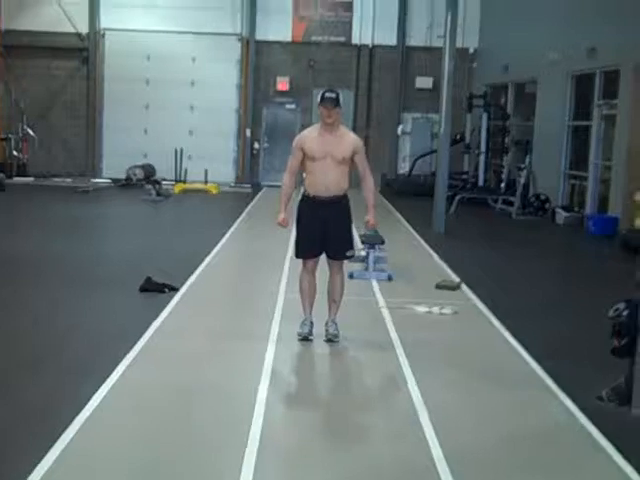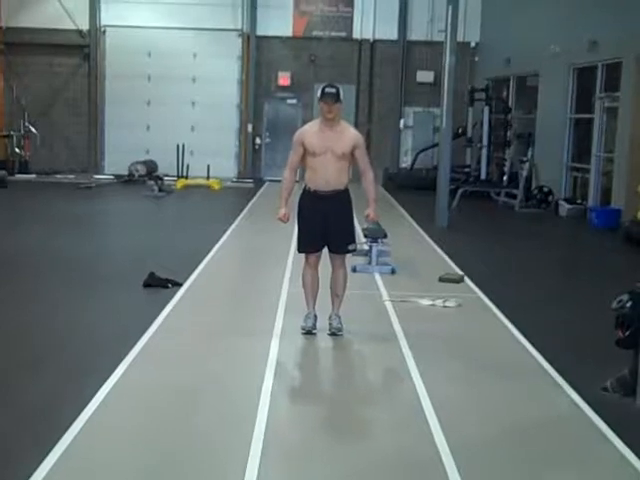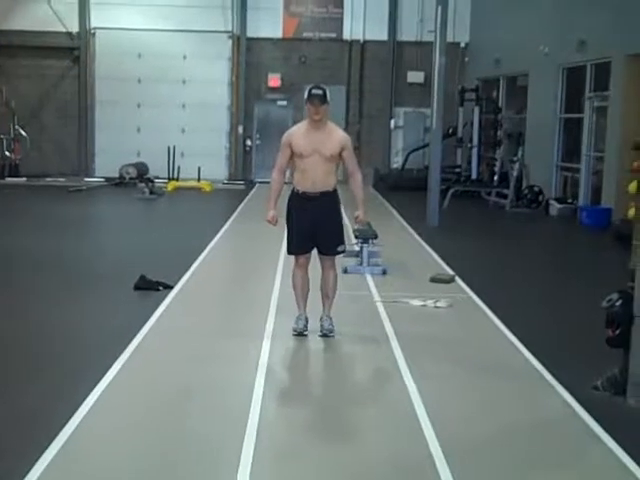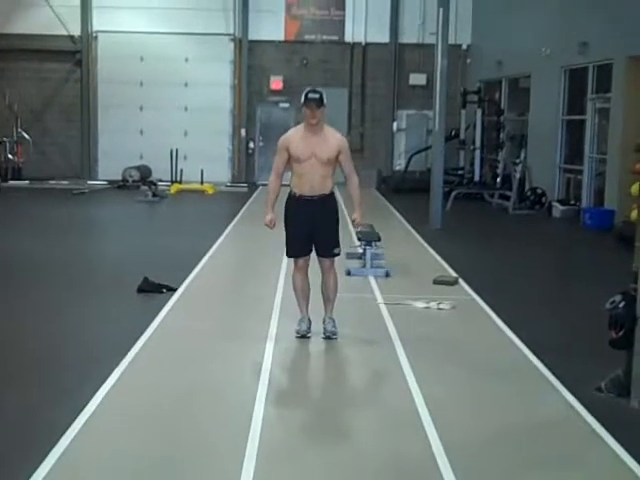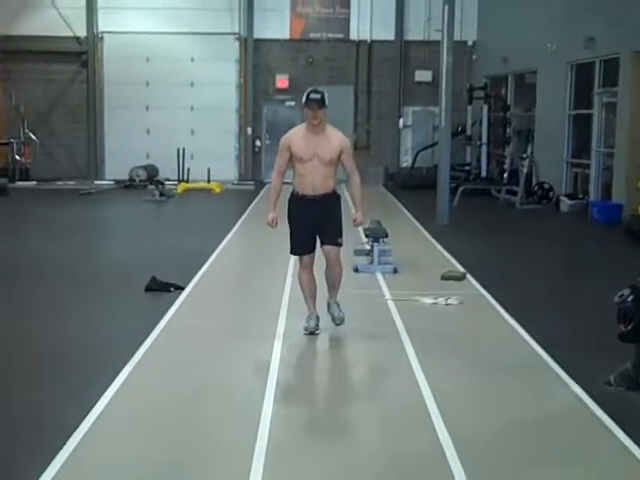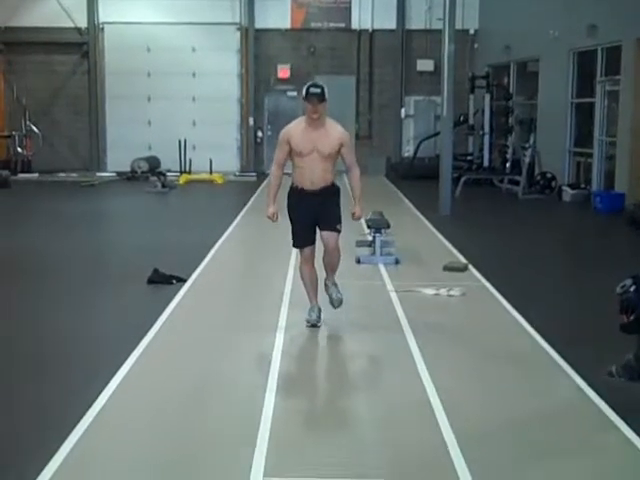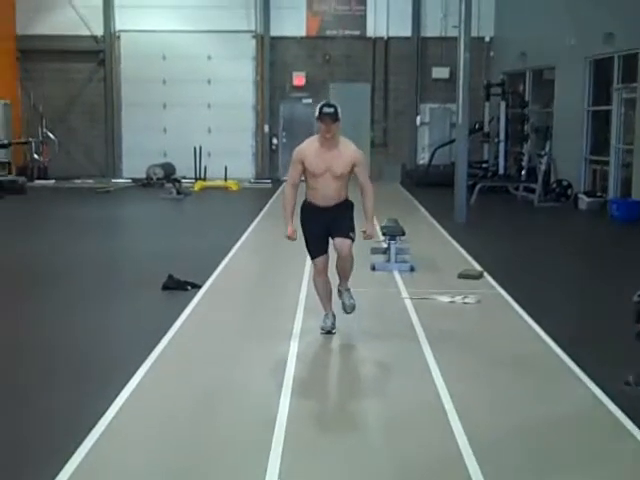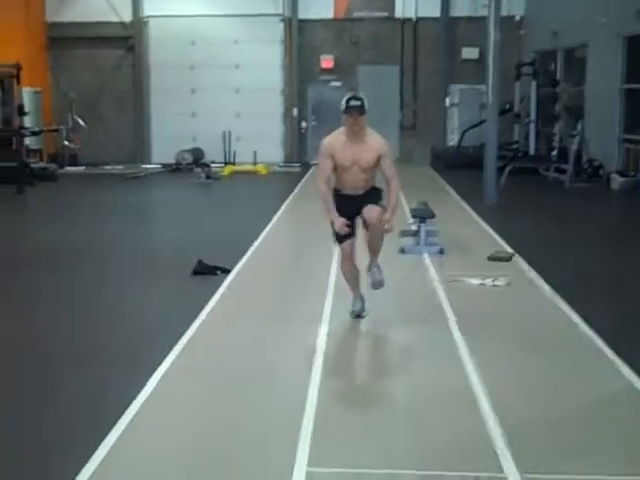
dt=0.3s
person 1, frame 1
left shoulder: (353, 141)
right shoulder: (303, 138)
left elbow: (366, 177)
right elbow: (290, 174)
left wrist: (371, 211)
right wrist: (282, 209)
left hip: (338, 206)
right hip: (310, 205)
left knee: (336, 266)
right knee: (308, 265)
left ankle: (332, 320)
right ankle: (307, 319)
person 1, frame 2
left shoulder: (353, 136)
right shoulder: (304, 134)
left elbow: (366, 172)
right elbow: (291, 170)
left wrist: (371, 205)
right wrist: (283, 204)
left hip: (339, 200)
right hip: (311, 200)
left knee: (338, 260)
right knee: (311, 260)
left ankle: (335, 314)
right ankle: (310, 312)
person 1, frame 3
left shoulder: (341, 138)
right shoulder: (291, 136)
left elbow: (354, 173)
right elbow: (279, 172)
left wrist: (360, 206)
right wrist: (272, 206)
left hip: (328, 202)
right hip: (299, 202)
left knee: (328, 262)
right knee: (301, 261)
left ankle: (326, 315)
right ankle: (301, 314)
person 1, frame 4
left shoulder: (338, 141)
right shoulder: (288, 139)
left elbow: (351, 176)
right elbow: (276, 175)
left wrist: (357, 209)
right wrist: (270, 210)
left hip: (325, 205)
right hip: (297, 205)
left knee: (327, 265)
right knee: (300, 264)
left ankle: (329, 317)
right ankle: (304, 317)
person 1, frame 5
left shoulder: (340, 141)
right shoulder: (290, 139)
left elbow: (353, 175)
right elbow: (278, 174)
left wrist: (358, 209)
right wrist: (272, 209)
left hip: (328, 202)
right hip: (300, 203)
left knee: (332, 255)
right knee: (305, 261)
left ankle: (333, 301)
right ankle: (312, 313)
person 1, frame 6
left shoulder: (339, 134)
right shoulder: (289, 132)
left elbow: (353, 168)
right elbow: (277, 167)
left wrist: (357, 202)
right wrist: (272, 202)
left hip: (328, 195)
right hip: (299, 197)
left knee: (331, 243)
right knee: (306, 254)
left ankle: (331, 281)
right ankle: (314, 306)
person 1, frame 7
left shoulder: (353, 153)
right shoulder: (302, 151)
left elbow: (366, 187)
right elbow: (290, 186)
left wrist: (370, 221)
right wrist: (289, 222)
left hip: (341, 210)
right hip: (312, 212)
left knee: (344, 250)
right knee: (319, 265)
left ankle: (344, 287)
right ankle: (328, 313)
person 1, frame 8
left shoulder: (379, 144)
right shoulder: (329, 144)
left elbow: (392, 180)
right elbow: (323, 183)
left wrist: (390, 214)
right wrist: (334, 216)
left hip: (368, 195)
right hip: (341, 199)
left knee: (375, 218)
right knee: (346, 251)
left ankle: (374, 264)
right ankle: (357, 297)
